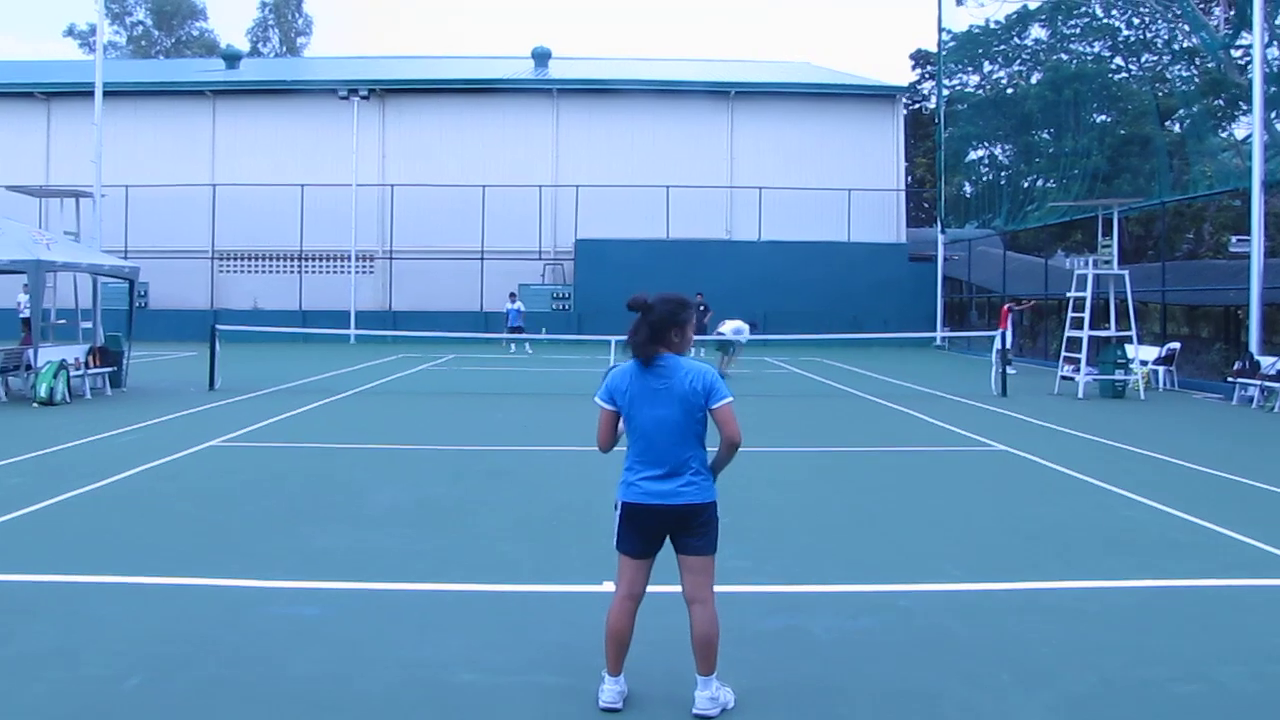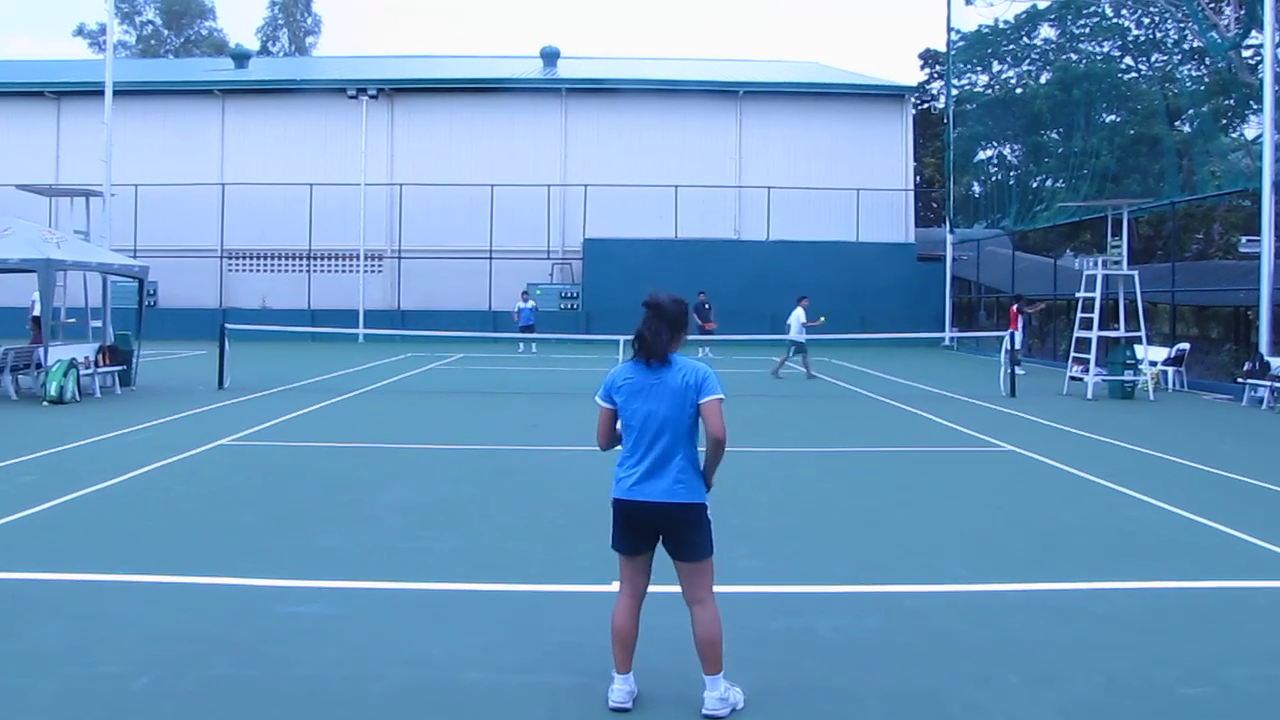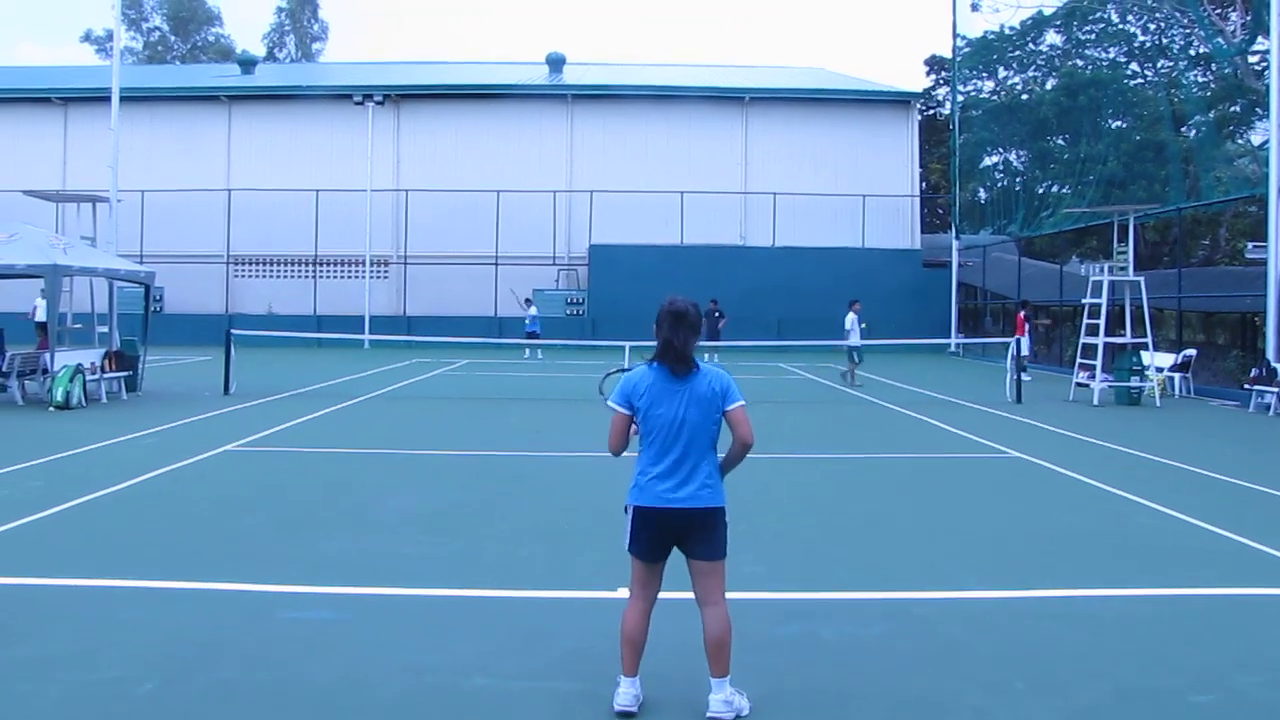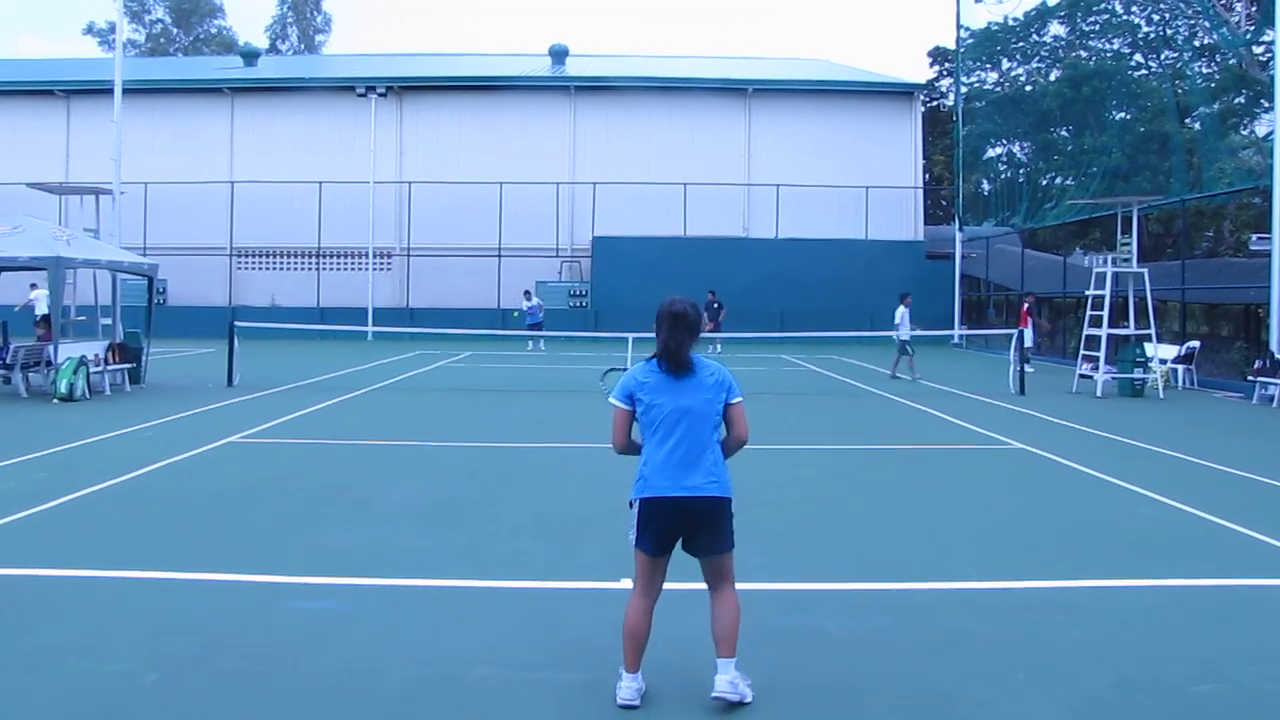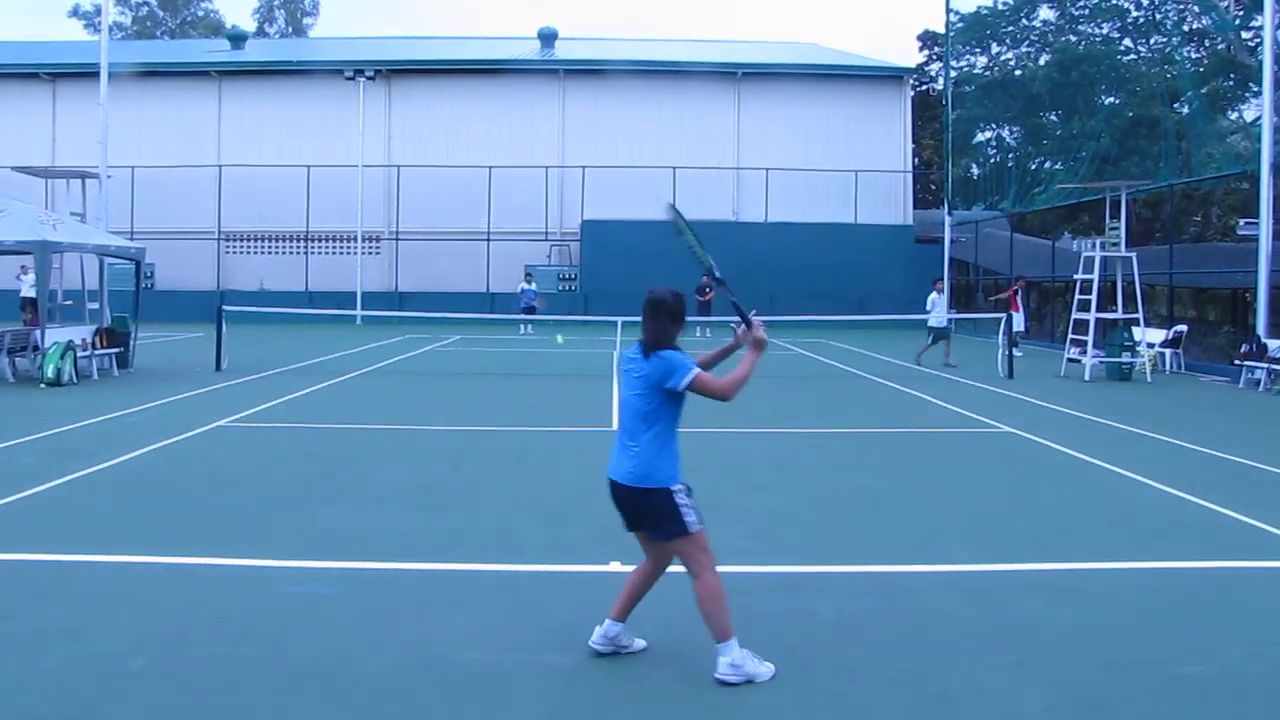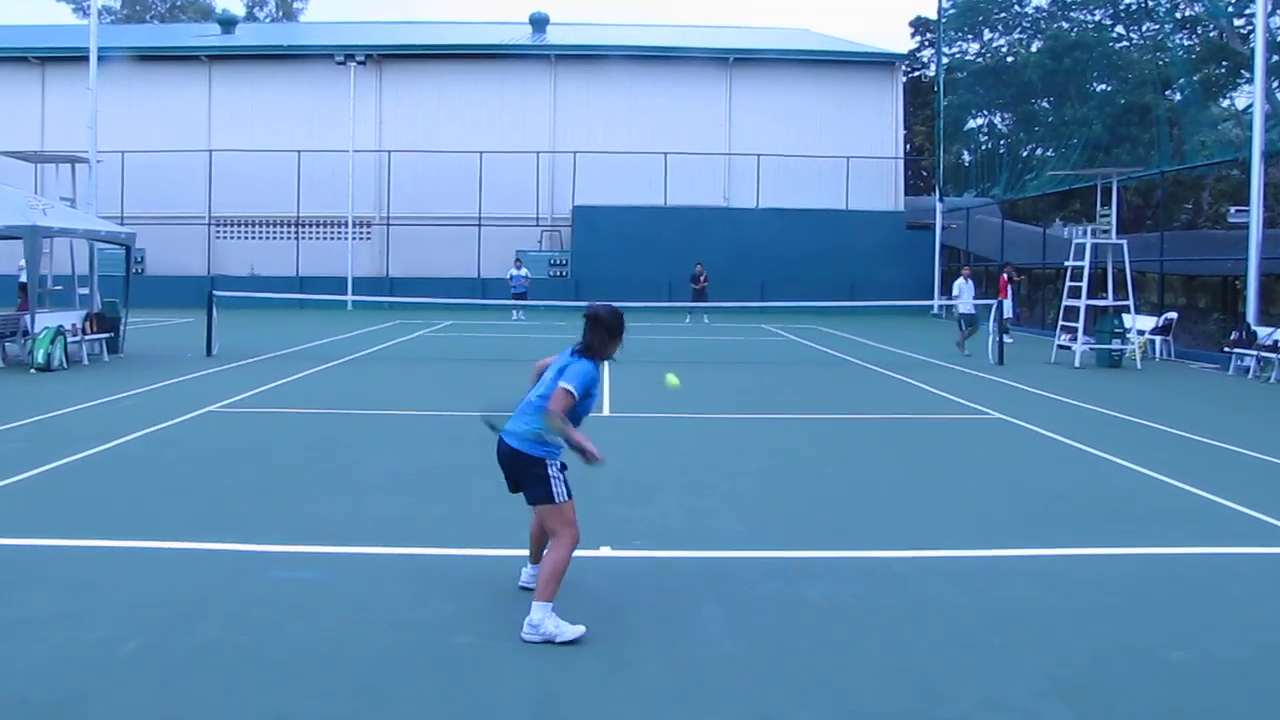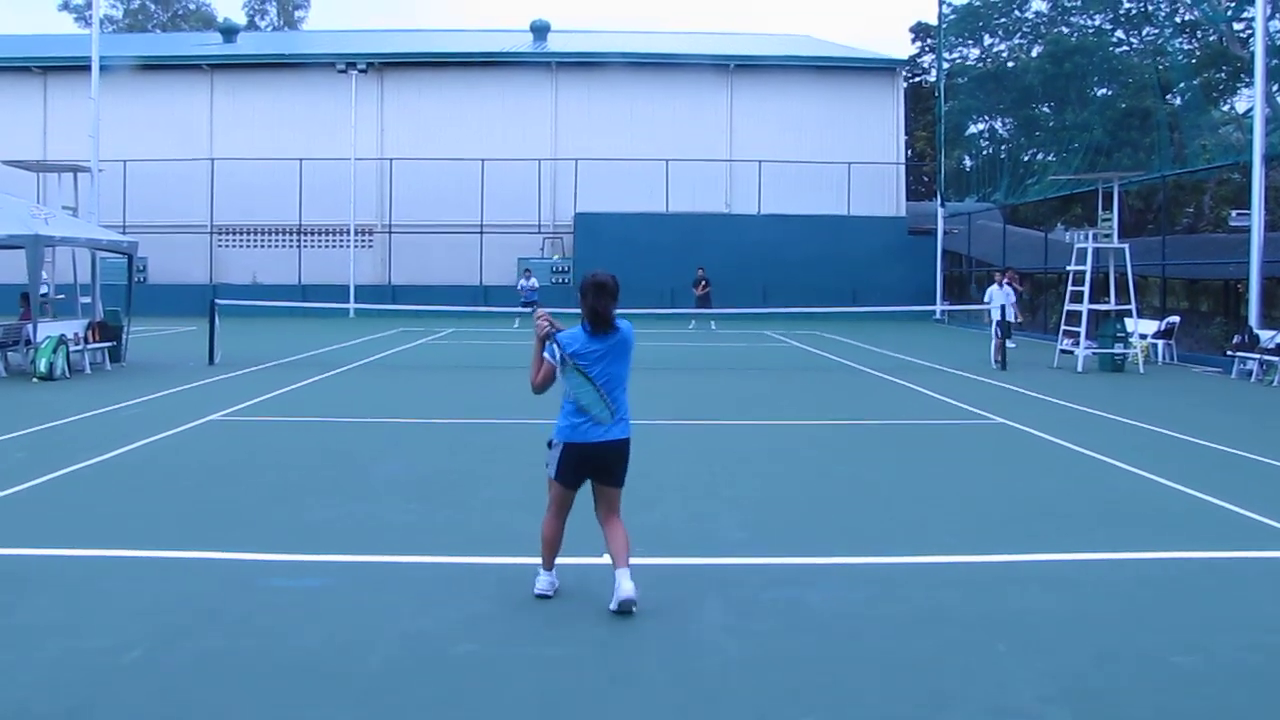
dt=0.7s
person 1, frame 1
left shoulder: (620, 377)
right shoulder: (703, 376)
left elbow: (605, 443)
right elbow: (732, 439)
right wrist: (713, 471)
left hip: (638, 501)
right hip: (694, 502)
left knee: (626, 595)
right knee: (700, 598)
left ankle: (611, 685)
person 1, frame 2
left shoulder: (618, 376)
right shoulder: (698, 374)
left elbow: (604, 440)
right elbow: (717, 435)
right wrist: (707, 474)
left hip: (629, 500)
right hip: (684, 500)
left knee: (629, 594)
right knee: (700, 598)
left ankle: (622, 684)
person 1, frame 3
left shoulder: (634, 381)
right shoulder: (719, 381)
left elbow: (616, 446)
right elbow: (745, 440)
left hip: (649, 506)
right hip: (704, 507)
left knee: (640, 599)
right knee: (712, 602)
person 1, frame 4
left shoulder: (635, 378)
right shoulder: (719, 376)
left elbow: (620, 443)
right elbow: (739, 436)
left hip: (654, 496)
right hip: (711, 496)
left knee: (644, 592)
right knee: (723, 587)
left ankle: (630, 682)
right ankle: (727, 677)
person 1, frame 5
left shoulder: (638, 357)
right shoulder: (667, 361)
left elbow: (693, 365)
right elbow: (723, 391)
left wrist: (732, 345)
right wrist: (753, 353)
left hip: (623, 479)
right hip: (654, 484)
left knee: (657, 558)
right knee: (703, 566)
left ankle: (610, 631)
right ankle: (732, 657)
person 1, frame 6
left shoulder: (575, 357)
right shoulder: (585, 372)
left elbow: (538, 368)
right elbow: (554, 417)
right wrist: (582, 445)
left hip: (512, 444)
right hip: (534, 453)
left knee: (548, 510)
right knee: (565, 535)
left ankle: (533, 571)
right ankle: (540, 619)
person 1, frame 7
left shoulder: (567, 341)
right shoulder: (626, 333)
left elbow: (538, 386)
left wrist: (540, 341)
right wrist: (555, 329)
left hip: (573, 439)
right hip: (616, 440)
left knee: (556, 511)
right knee: (610, 514)
left ankle: (546, 578)
right ankle: (623, 581)
